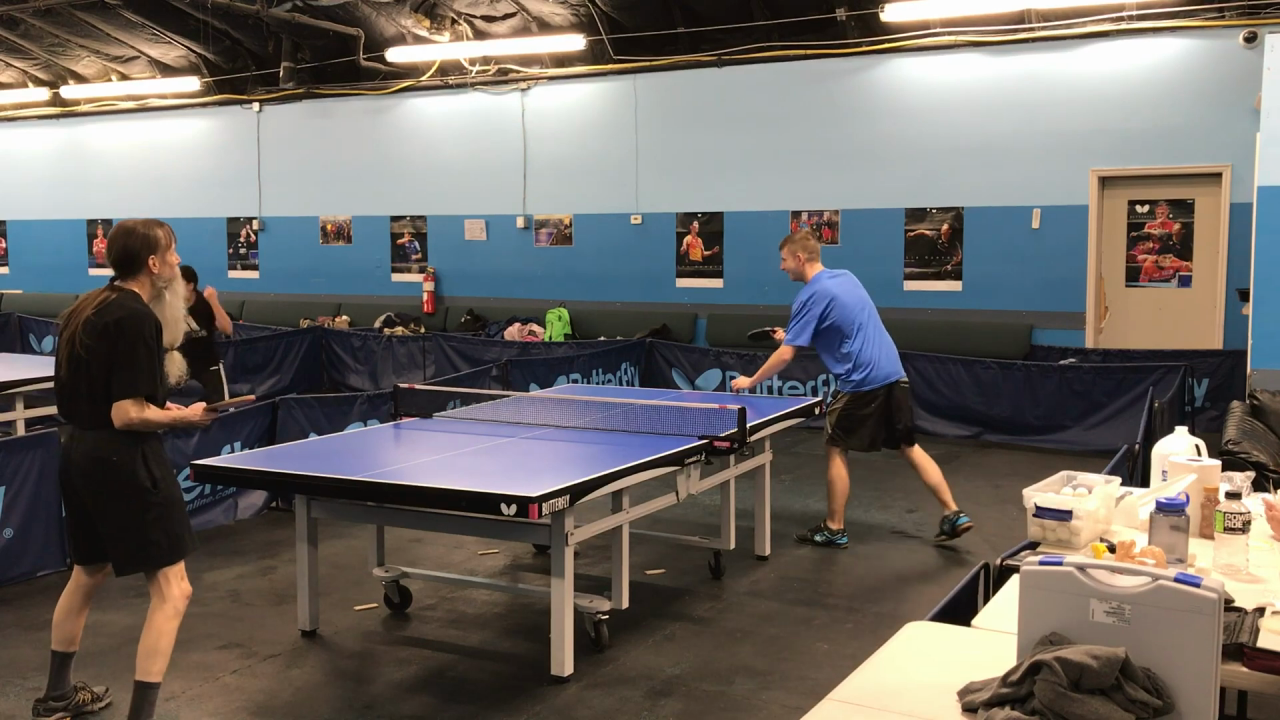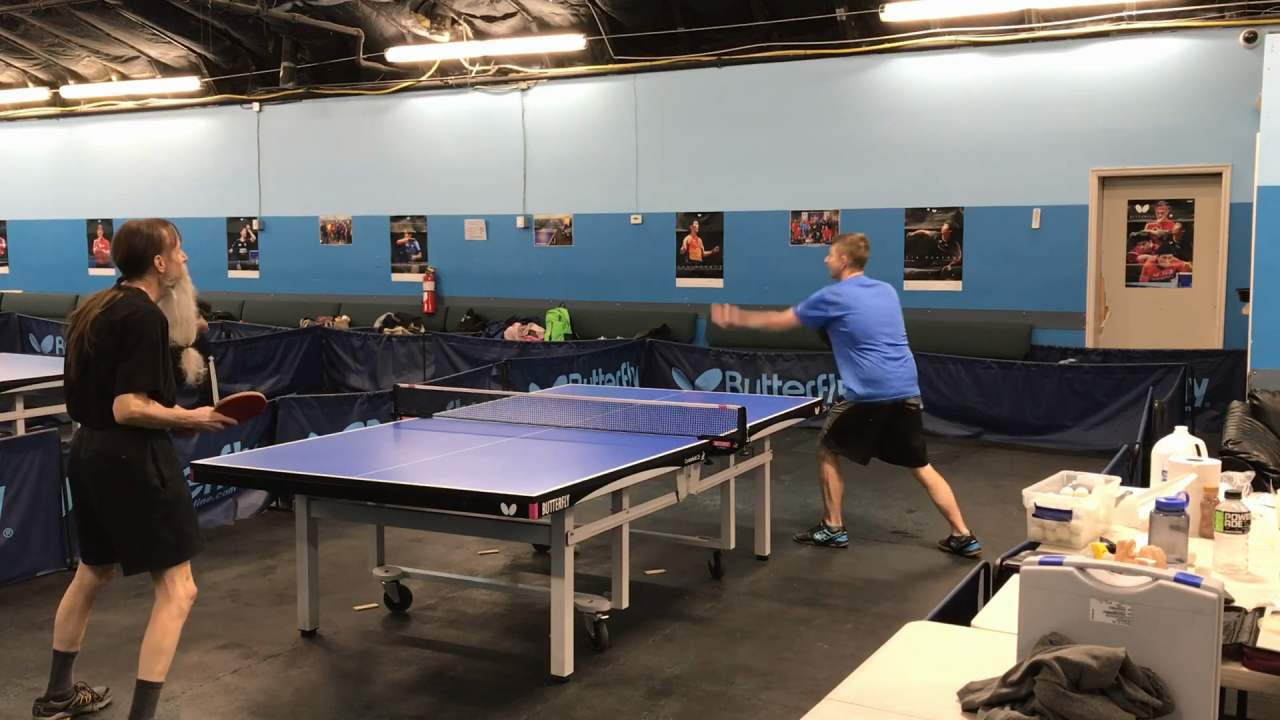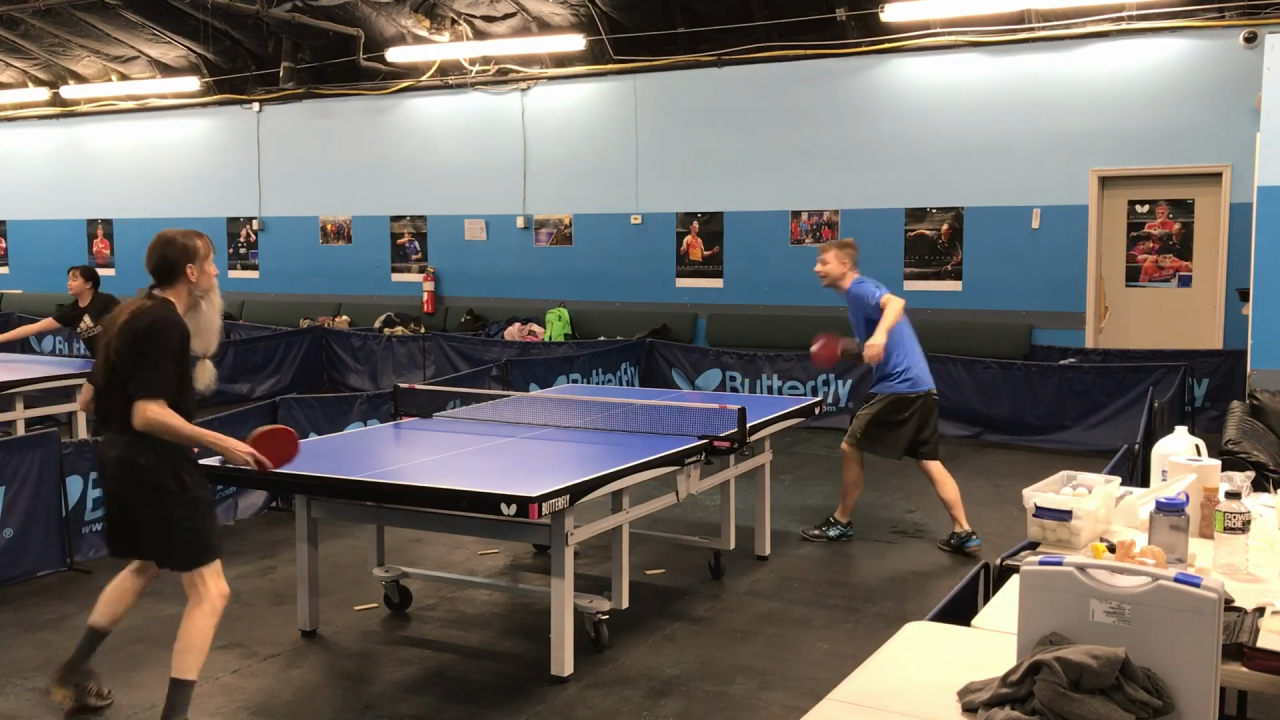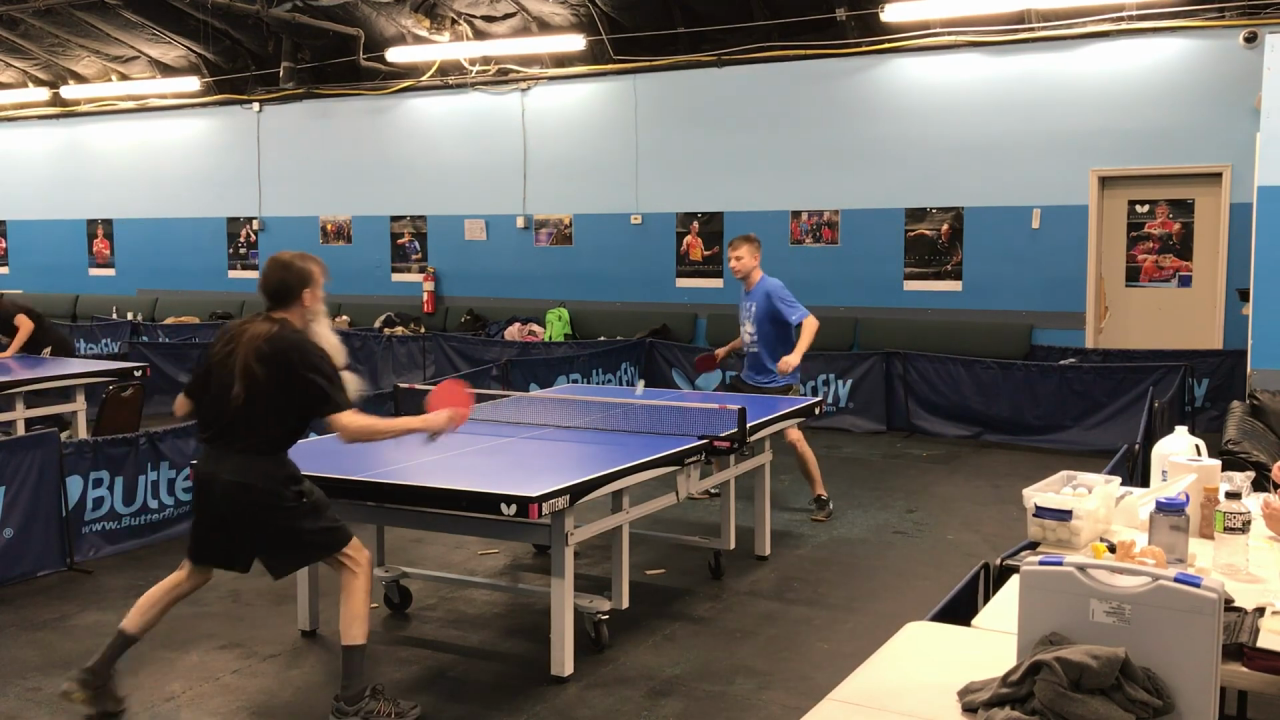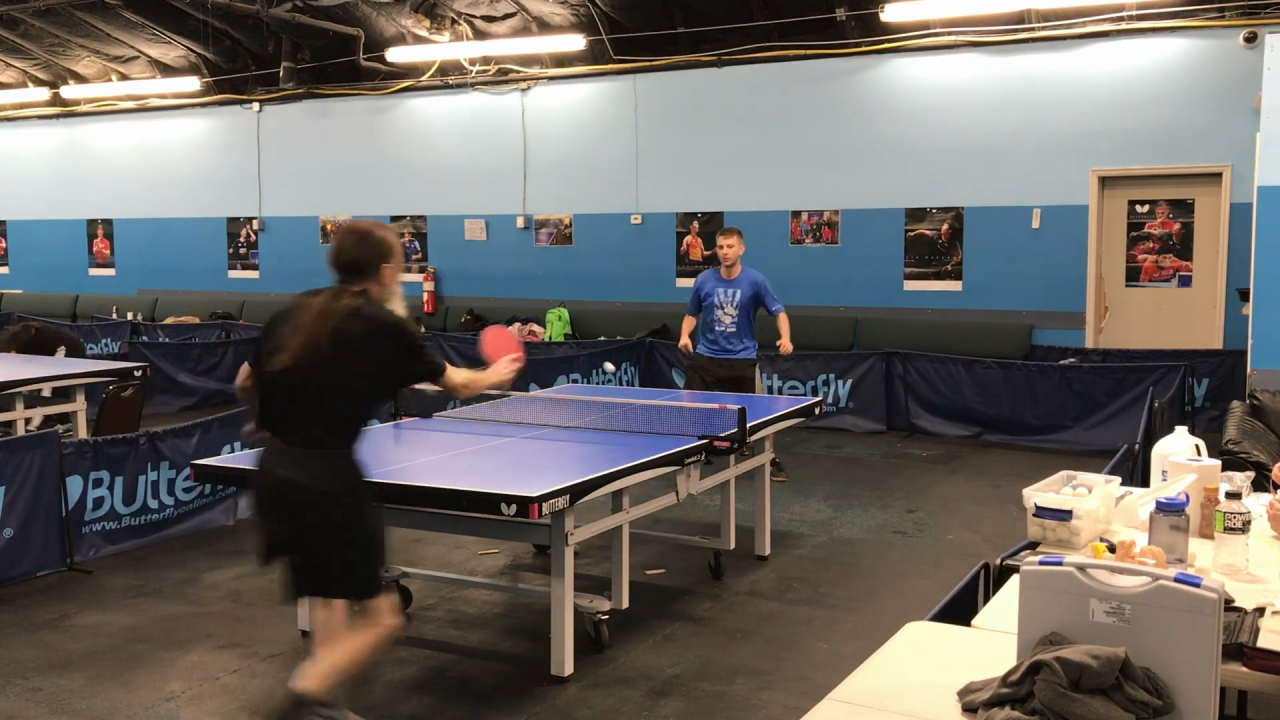
dt=1s
person 1, frame 1
left shoulder: (86, 309)
right shoulder: (136, 319)
right elbow: (128, 415)
left wrist: (156, 406)
right wrist: (185, 416)
left hip: (81, 453)
right hip: (123, 460)
left knee: (88, 572)
right knee: (173, 591)
person 1, frame 2
left shoulder: (95, 309)
right shoulder: (143, 317)
right elbow: (129, 409)
left wrist: (168, 411)
right wrist: (190, 419)
left hip: (90, 452)
right hip: (132, 459)
left knee: (94, 572)
right knee: (177, 590)
person 1, frame 3
left shoulder: (132, 315)
right shoulder: (166, 326)
left elbow: (97, 398)
right elbow: (148, 416)
right wrist: (222, 444)
left hip: (121, 458)
right hip: (154, 465)
left knee: (146, 564)
right knee: (209, 592)
left ankle: (74, 675)
person 1, frame 4
left shoulder: (232, 336)
right shoulder: (301, 351)
left elbow: (184, 407)
right elbow: (350, 427)
right wrist: (424, 422)
left hip: (213, 475)
right hip: (264, 482)
left knee: (189, 576)
right knee: (356, 563)
left ankle: (95, 676)
person 1, frame 5
left shoulder: (299, 310)
right shoulder: (384, 325)
left elbow: (246, 382)
right elbow: (455, 383)
left wrist: (266, 424)
right wrist: (503, 370)
left hip: (275, 473)
right hip: (312, 483)
left knee: (328, 594)
right knee: (375, 622)
person 2, frame 1
left shoulder: (810, 296)
right shoulder: (846, 278)
left elbow: (785, 355)
left wrist: (750, 381)
right wrist: (793, 336)
left hip: (861, 381)
right hip: (893, 373)
left knee: (836, 451)
right knee: (910, 448)
left ankle: (834, 529)
right ankle: (953, 515)
person 2, frame 2
left shoulder: (832, 297)
right shoulder: (888, 291)
left elbow: (780, 321)
left wrist: (738, 318)
left hip: (868, 395)
right hip: (908, 393)
left knee: (828, 452)
right knee: (921, 467)
left ankle: (833, 529)
right ankle: (963, 537)
person 2, frame 3
left shoulder: (861, 290)
right shoulder: (853, 295)
left elbow: (894, 304)
left wrist: (878, 337)
right wrist: (850, 345)
left hip: (897, 387)
right hip: (921, 388)
left knee: (851, 449)
right knee: (929, 461)
left ankle: (841, 522)
right ankle: (963, 532)
person 2, frame 4
left shoulder: (772, 289)
right shoulder: (746, 293)
left elbow: (810, 321)
left wrist: (796, 356)
right wrist: (727, 349)
left hip: (778, 381)
right hip: (748, 378)
left knee: (793, 437)
left ankle: (821, 496)
person 2, frame 5
left shoulder: (755, 280)
right shoulder: (705, 280)
left elbow: (778, 312)
right elbow: (693, 313)
left wrist: (785, 338)
right wrist: (684, 336)
left hip: (741, 358)
right hip: (705, 357)
left ankle: (770, 459)
